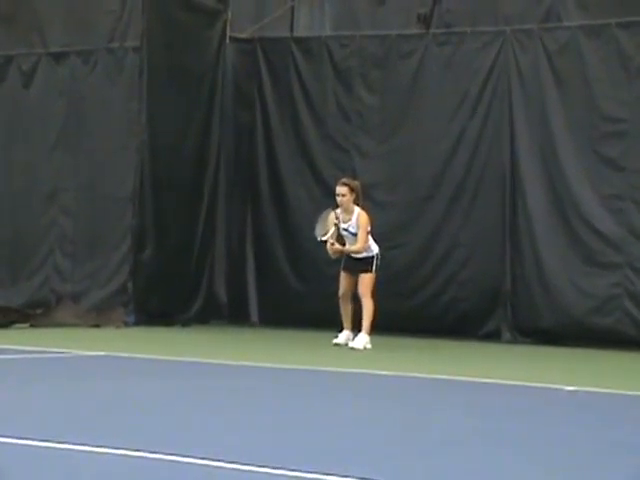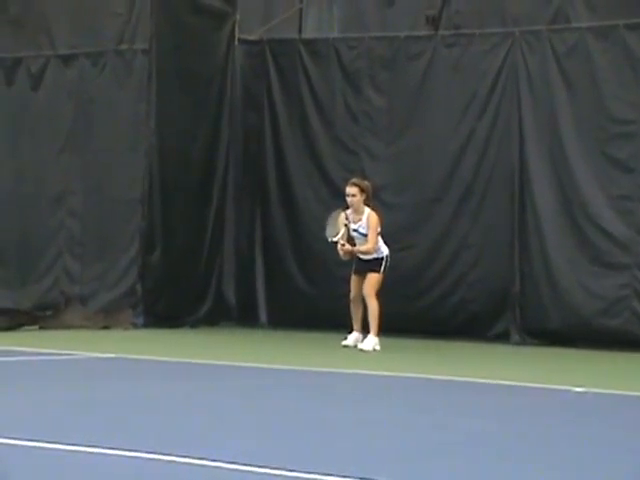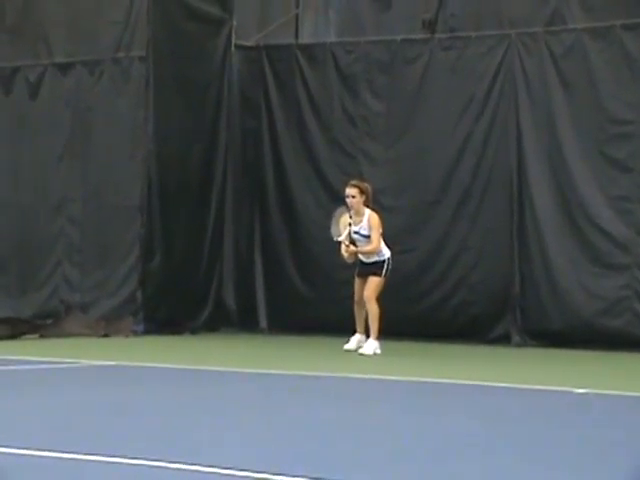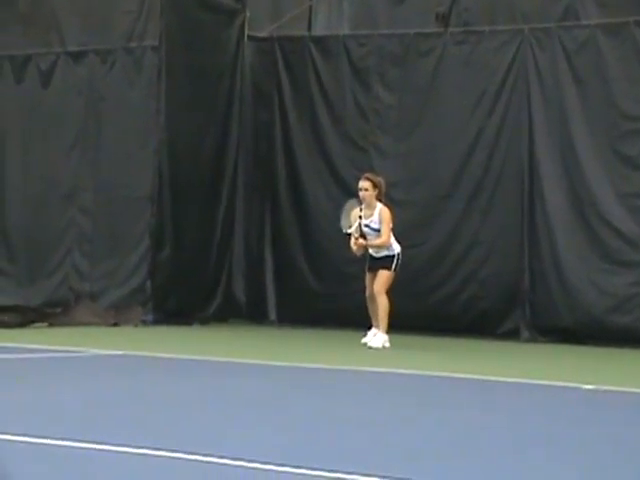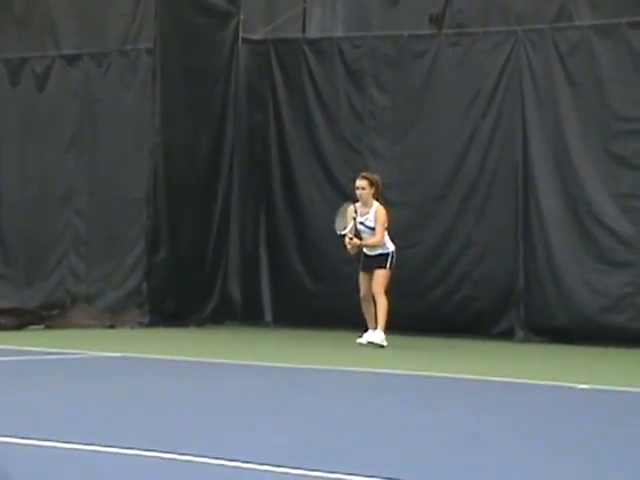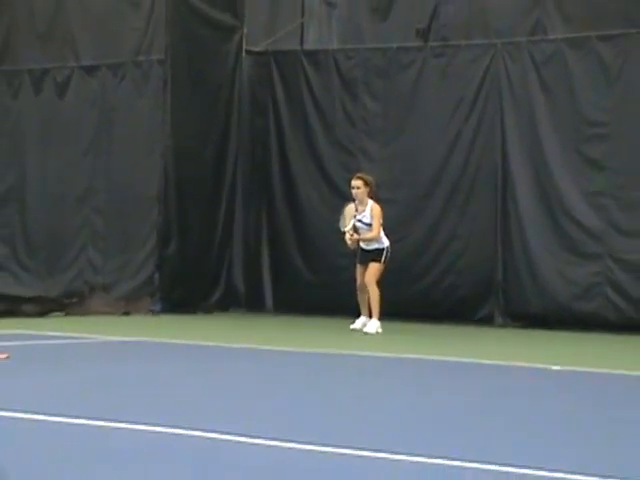
dt=0.3s
person 1, frame 1
left shoulder: (361, 216)
right shoulder: (335, 215)
left elbow: (361, 247)
right elbow: (330, 241)
left wrist: (342, 249)
right wrist: (332, 249)
left hip: (368, 257)
right hip: (350, 257)
left knee: (364, 293)
right knee: (343, 294)
left ankle: (364, 336)
right ankle: (347, 332)
person 1, frame 2
left shoulder: (371, 217)
right shoulder: (345, 216)
left elbow: (371, 247)
right elbow: (341, 242)
left wrist: (352, 250)
right wrist: (342, 250)
left hip: (378, 258)
right hip: (361, 258)
left knee: (369, 293)
right knee: (354, 297)
left ankle: (373, 338)
right ankle: (356, 334)
person 1, frame 3
left shoulder: (372, 218)
right shoulder: (346, 219)
left elbow: (375, 247)
right elbow: (344, 244)
left wrist: (356, 250)
right wrist: (347, 253)
left hip: (380, 260)
right hip: (363, 261)
left knee: (369, 297)
right knee: (358, 299)
left ankle: (373, 342)
right ankle: (360, 336)
person 1, frame 4
left shoulder: (383, 212)
right shoulder: (357, 212)
left elbow: (385, 241)
right elbow: (354, 237)
left wrist: (365, 243)
right wrist: (356, 246)
left hip: (390, 255)
right hip: (373, 255)
left knee: (379, 290)
right knee: (369, 294)
left ankle: (383, 335)
right ankle: (375, 329)
person 1, frame 5
left shoulder: (379, 211)
right shoulder: (353, 210)
left elbow: (379, 240)
right elbow: (349, 235)
left wrist: (359, 243)
right wrist: (350, 243)
left hip: (384, 254)
right hip: (367, 255)
left knee: (378, 290)
right knee: (364, 295)
left ankle: (380, 333)
right ankle: (371, 331)
person 1, frame 6
left shoulder: (374, 208)
right shoulder: (351, 208)
left elbow: (376, 234)
right elbow: (348, 231)
left wrist: (358, 238)
right wrist: (350, 239)
left hip: (379, 248)
right hip: (364, 249)
left knee: (369, 281)
right knee: (360, 284)
left ankle: (375, 321)
right ankle: (364, 318)
